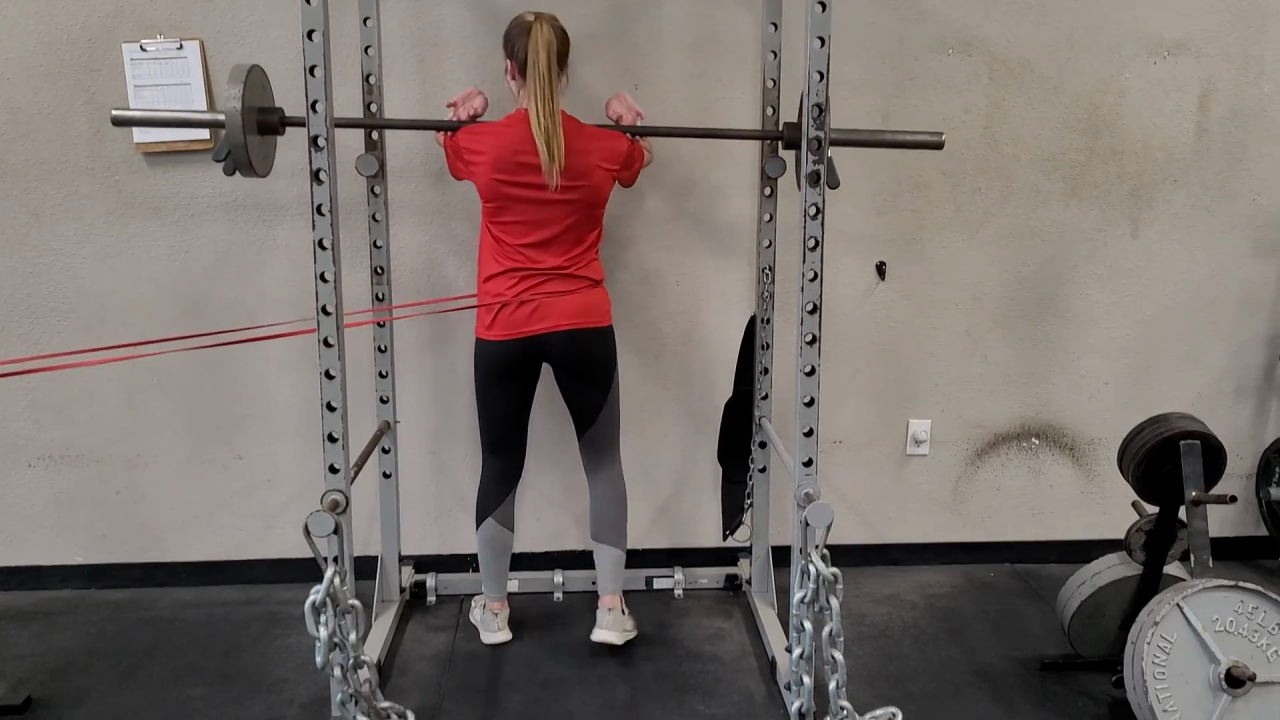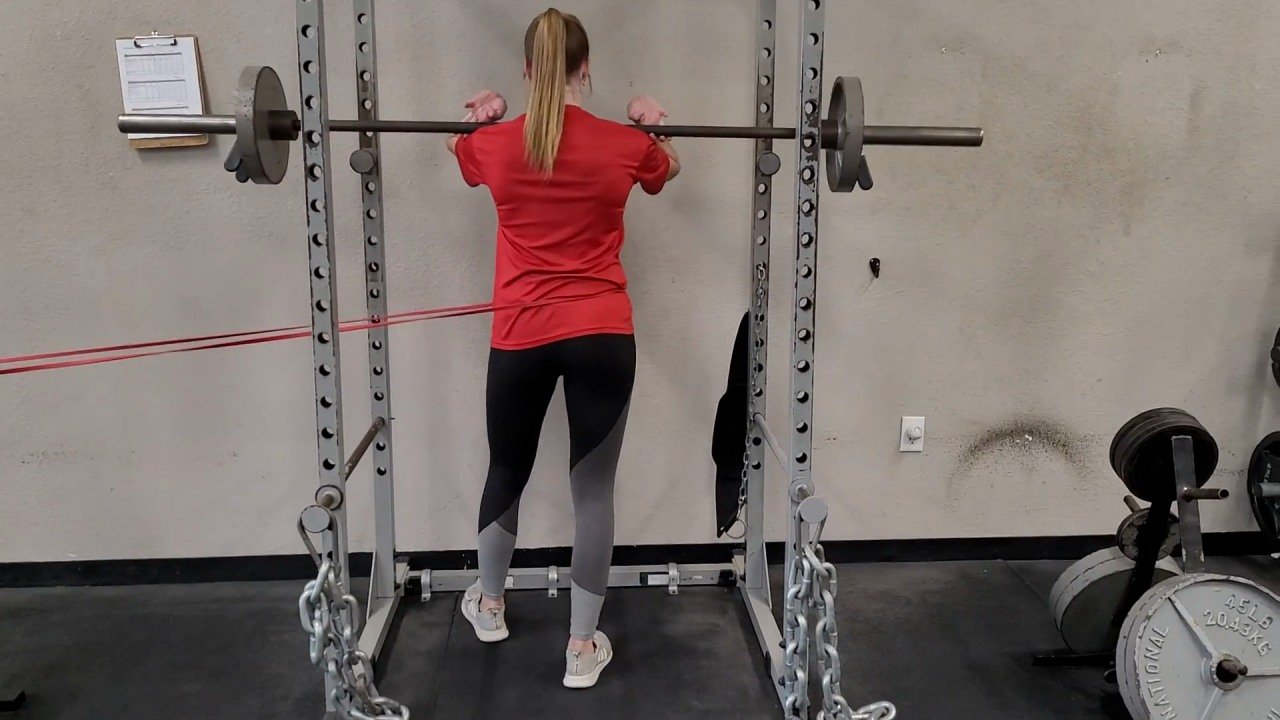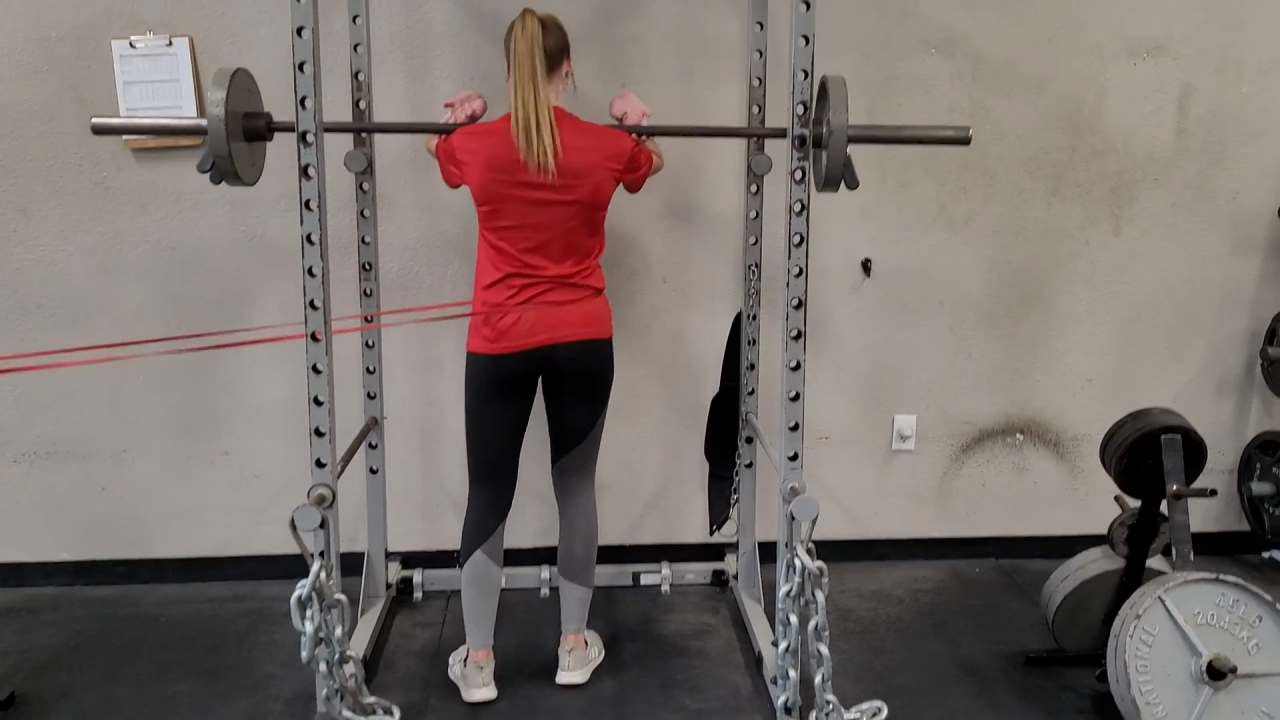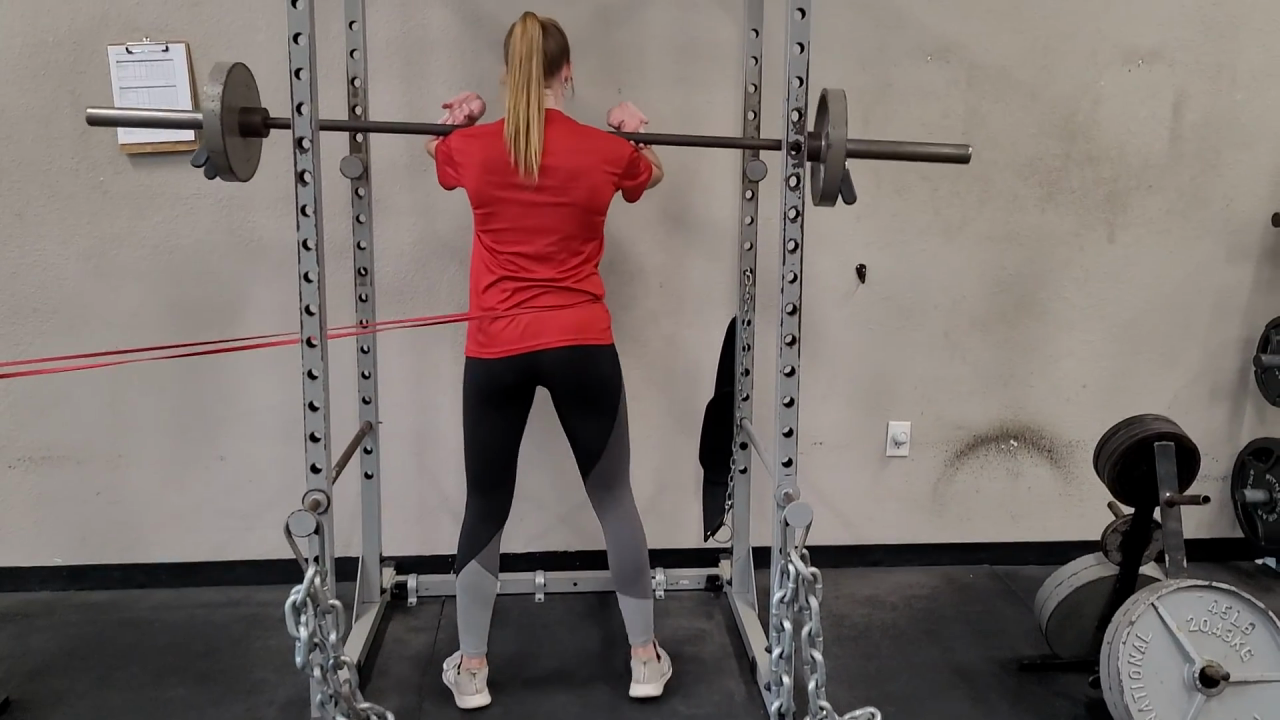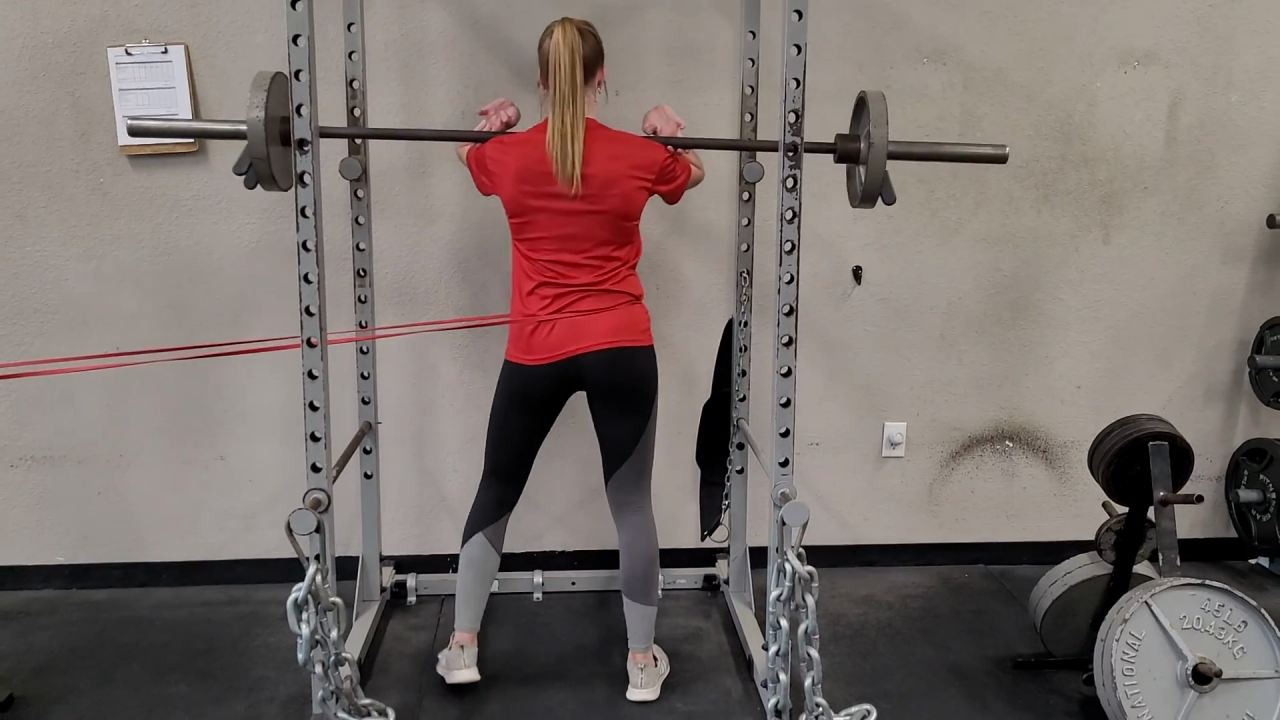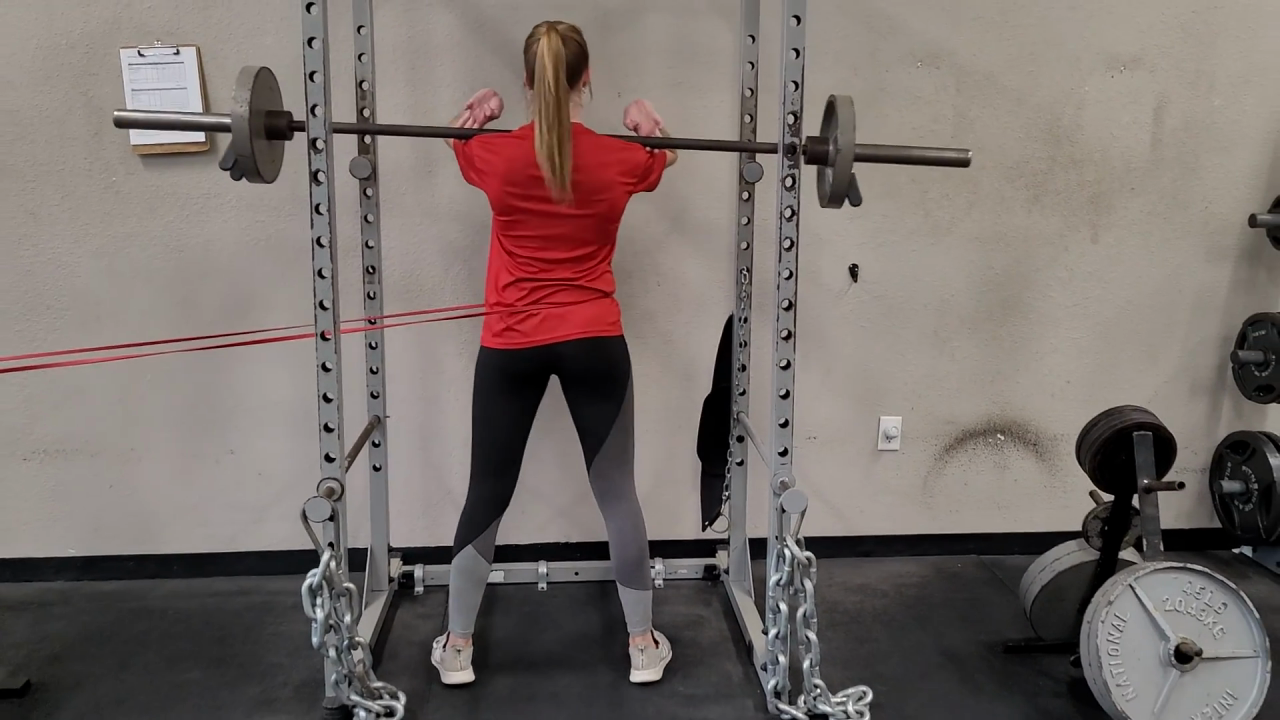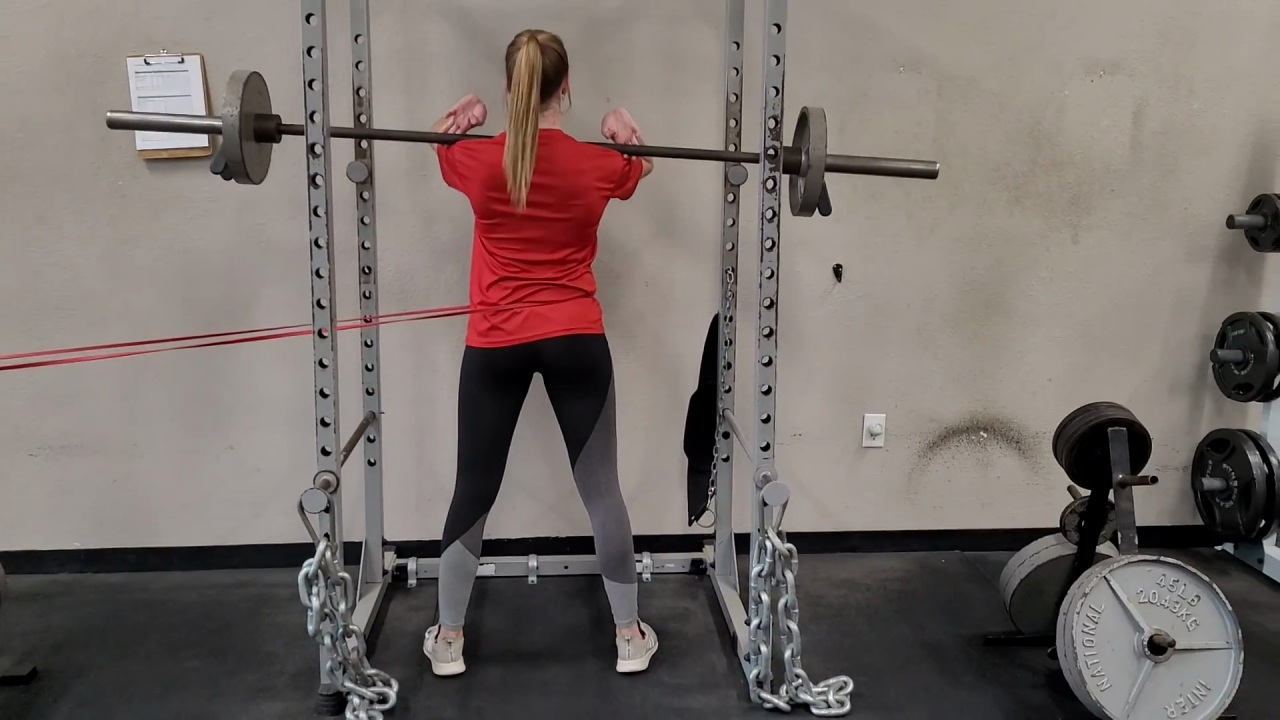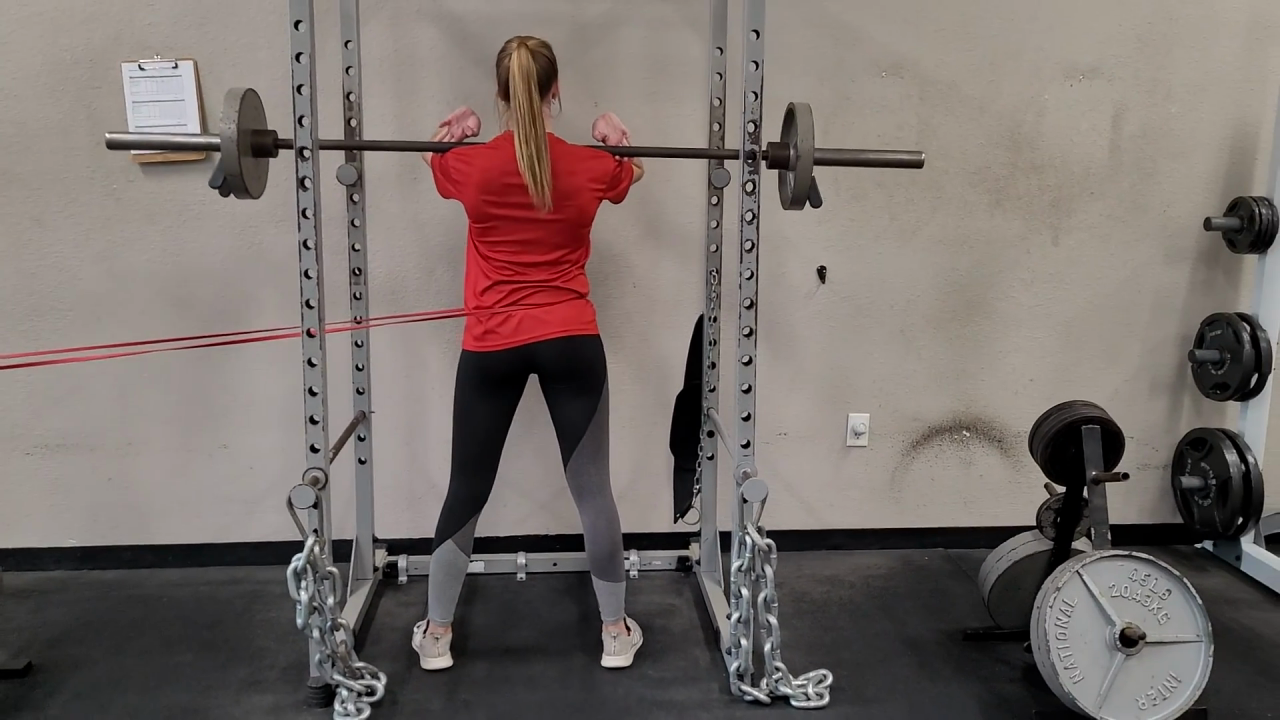
dt=0.4s
person 1, frame 1
left shoulder: (481, 144)
right shoulder: (605, 147)
left elbow: (452, 148)
right elbow: (638, 161)
left hip: (505, 331)
right hip: (584, 327)
left knee: (500, 469)
right knee: (602, 464)
left ankle: (493, 608)
right ankle: (612, 607)
person 1, frame 2
left shoulder: (494, 146)
right shoulder: (625, 146)
left elbow: (465, 153)
right elbow: (666, 168)
left hip: (522, 338)
right hip: (603, 336)
left knee: (506, 473)
right knee: (593, 489)
left ankle: (489, 605)
right ankle: (582, 646)
person 1, frame 3
left shoulder: (475, 146)
right shoulder: (608, 147)
left elbow: (442, 153)
right elbow: (651, 163)
left hip: (499, 344)
right hip: (583, 341)
left knee: (489, 497)
right knee: (575, 489)
left ankle: (477, 662)
right ankle: (573, 644)
person 1, frame 4
left shoulder: (469, 148)
right shoulder: (605, 151)
left elbow: (440, 155)
right elbow: (651, 175)
left hip: (497, 351)
right hip: (582, 347)
left knee: (486, 508)
right knee: (613, 499)
left ankle: (471, 668)
right ankle: (645, 659)
person 1, frame 5
left shoulder: (507, 156)
right shoulder: (641, 157)
left elbow: (471, 156)
right elbow: (691, 174)
left wrist: (492, 129)
left hip: (536, 356)
right hip: (622, 351)
left knee: (495, 496)
right knee: (631, 504)
left ankle: (462, 646)
right ankle: (642, 662)
person 1, frame 6
left shoulder: (495, 154)
right shoulder: (622, 159)
left elbow: (458, 143)
right elbow: (662, 160)
left wrist: (478, 118)
right wrist: (647, 130)
left hip: (511, 347)
right hip: (595, 344)
left knee: (487, 495)
right knee: (616, 492)
left ankle: (457, 647)
right ankle: (643, 644)
person 1, frame 7
left shoulder: (476, 161)
right shoulder: (600, 165)
left elbow: (441, 143)
right elbow: (640, 166)
left wrist: (463, 121)
left hip: (495, 346)
right hip: (577, 342)
left knee: (473, 492)
right knee: (601, 489)
left ankle: (447, 639)
right ankle: (630, 635)
person 1, frame 8
left shoulder: (470, 166)
right shoulder: (592, 167)
left elbow: (434, 158)
right elbow: (631, 171)
left wrist: (453, 133)
left hip: (492, 348)
right hip: (572, 343)
left knee: (467, 491)
right knee: (592, 489)
left ankle: (436, 634)
right ankle: (615, 632)
